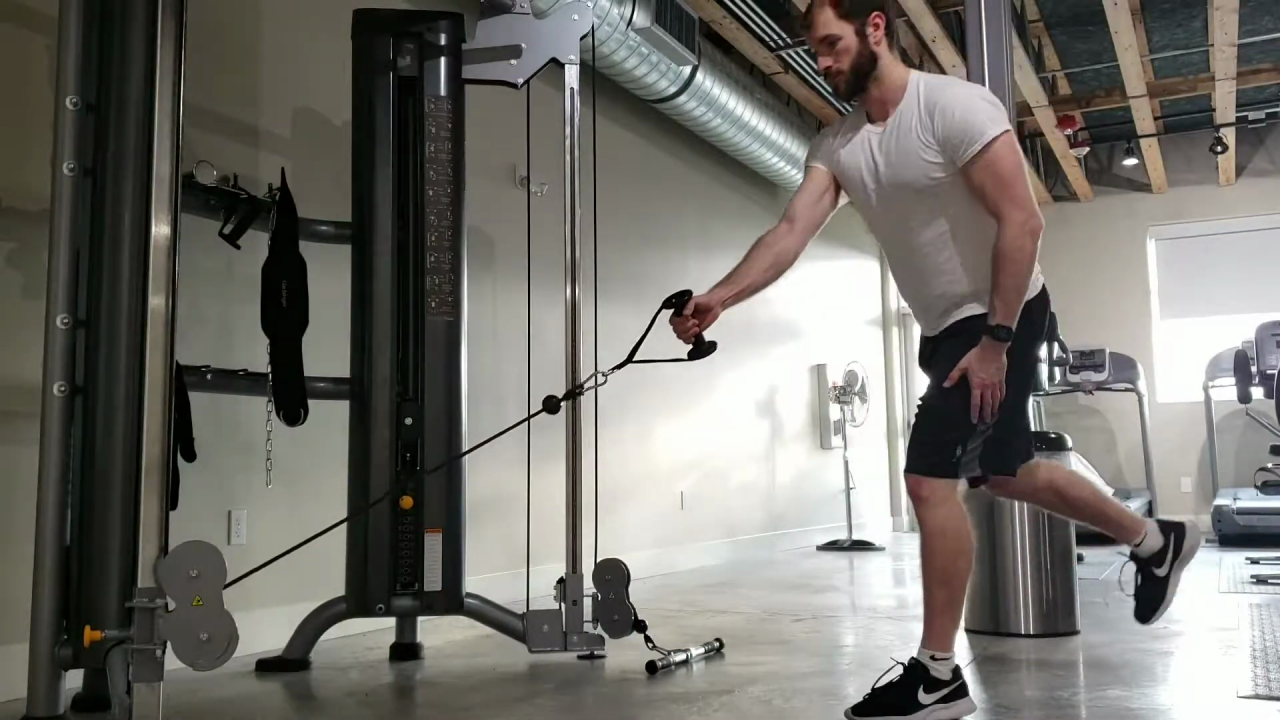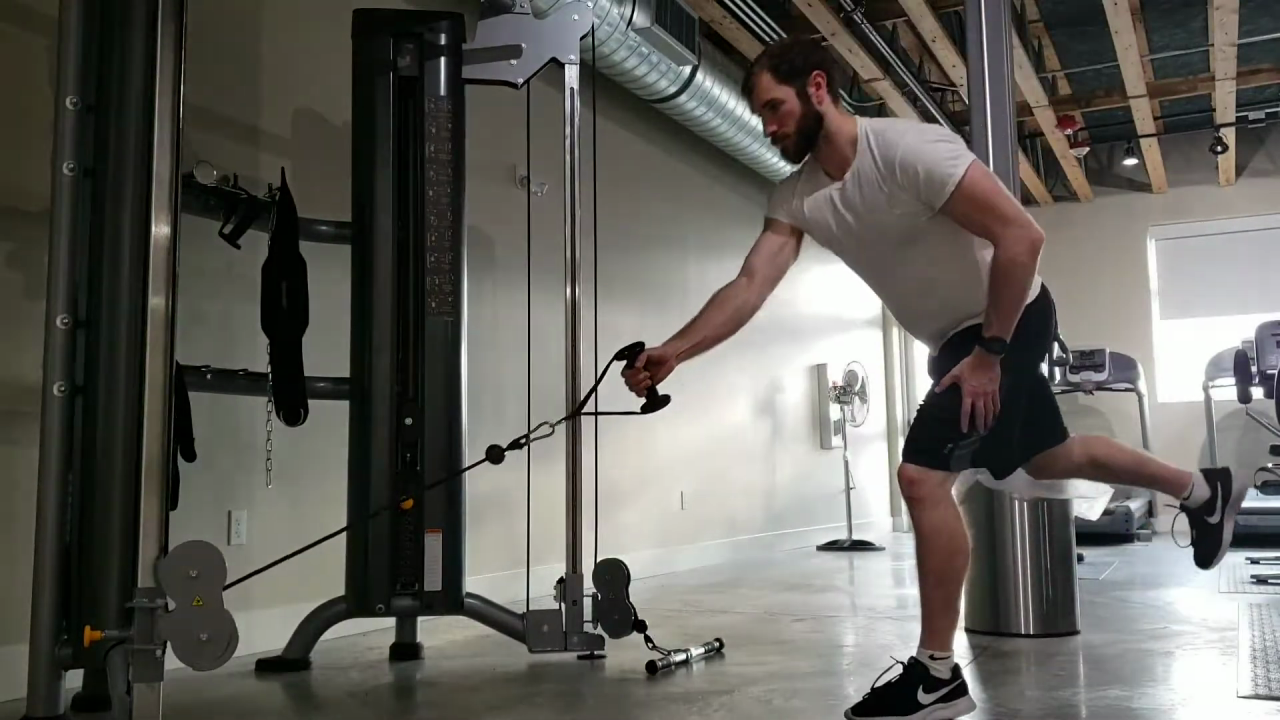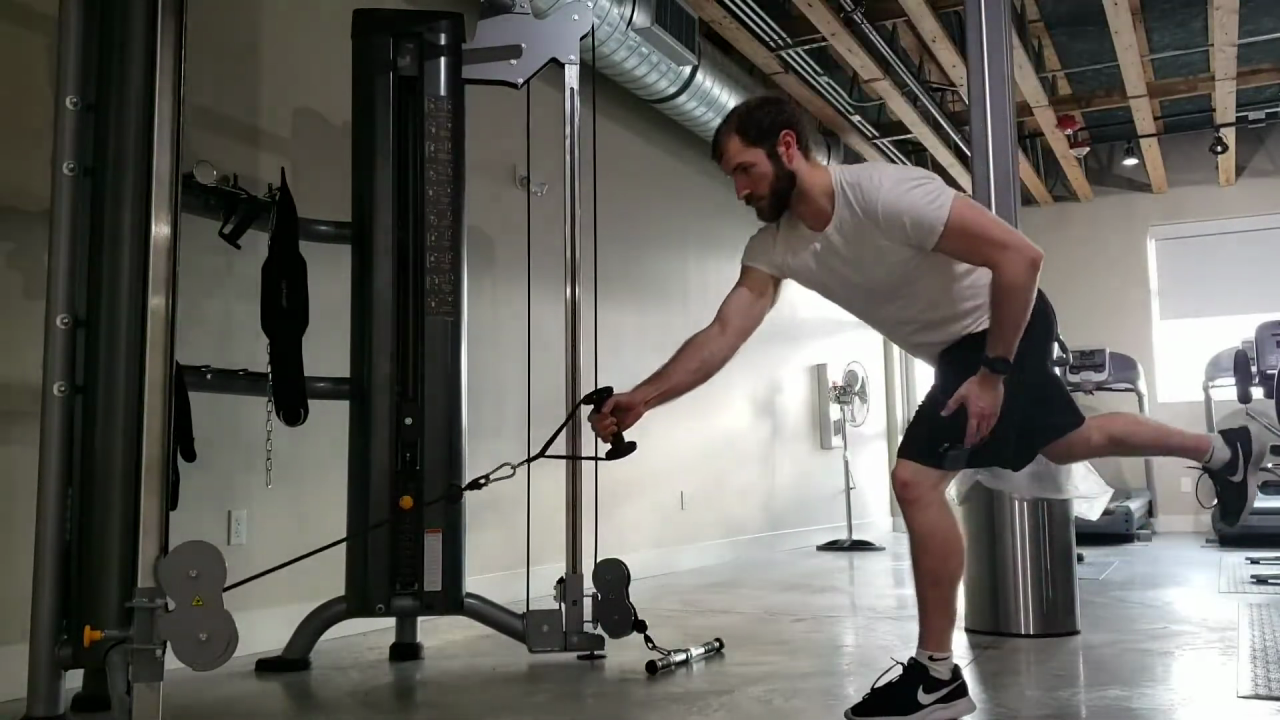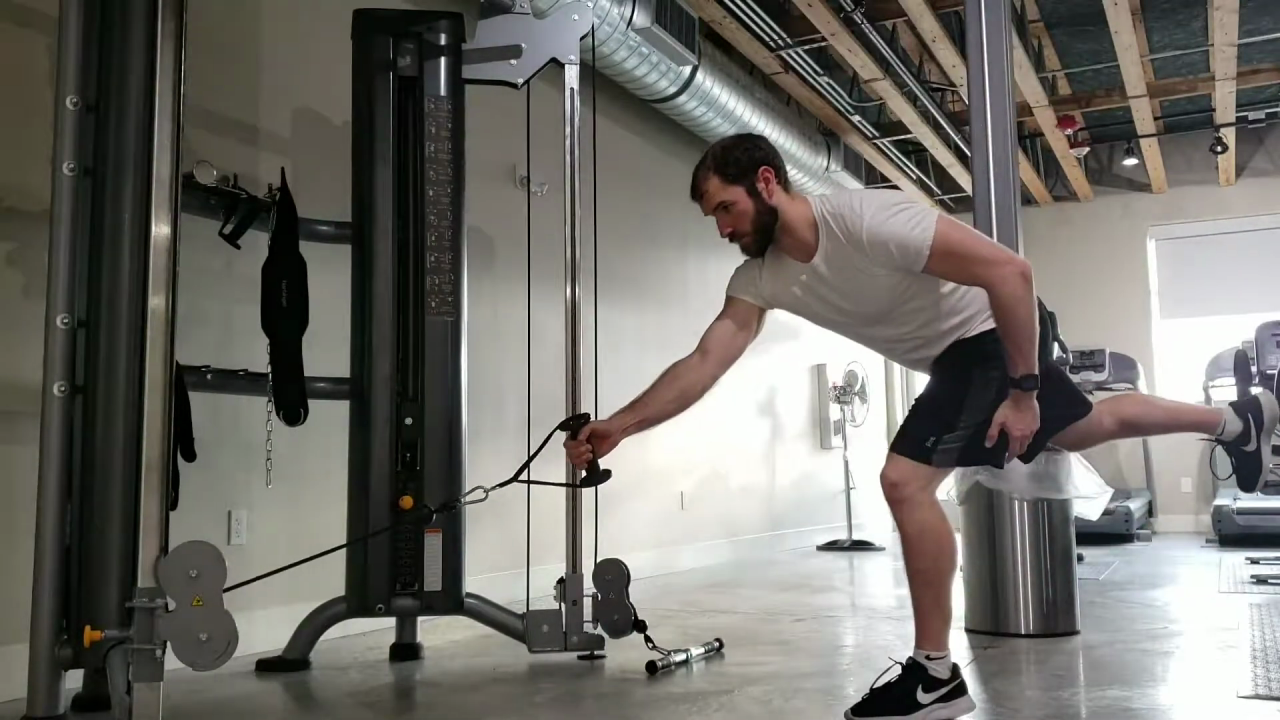
dt=0.5s
person 1, frame 1
left shoulder: (952, 106)
right shoulder: (835, 145)
left elbow: (1022, 222)
right elbow: (791, 230)
left wrist: (996, 340)
right wrist: (717, 298)
left hip: (998, 316)
right hip: (944, 329)
left knee: (930, 478)
right knee: (1004, 471)
right ankle: (1156, 539)
person 1, frame 2
left shoulder: (909, 149)
right shoulder: (796, 198)
left elbow: (1021, 237)
right elbow: (750, 286)
left wrist: (991, 353)
right wrist: (675, 351)
left hip: (1007, 321)
right hip: (956, 335)
left knee: (922, 476)
right knee: (1049, 458)
right ankle: (1202, 490)
person 1, frame 3
left shoulder: (887, 194)
right shoulder: (773, 248)
left elbow: (1020, 256)
right elbow: (722, 335)
left wrist: (993, 374)
right wrist: (641, 398)
left hip: (1002, 328)
right hip: (957, 348)
left knee: (915, 478)
right knee: (1073, 441)
right ankle: (1222, 450)
person 1, frame 4
left shoulder: (869, 219)
right shoulder: (759, 279)
left elbow: (1011, 272)
right elbow: (703, 364)
left wrist: (1021, 391)
right wrist: (617, 427)
left hip: (996, 332)
right hip: (955, 352)
left knee: (905, 478)
right knee: (1085, 427)
